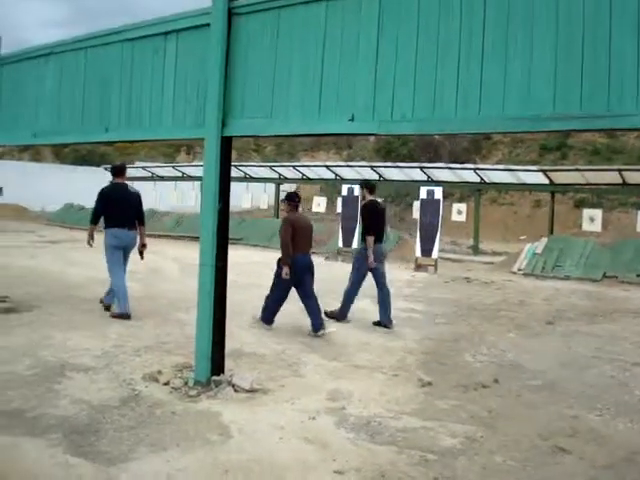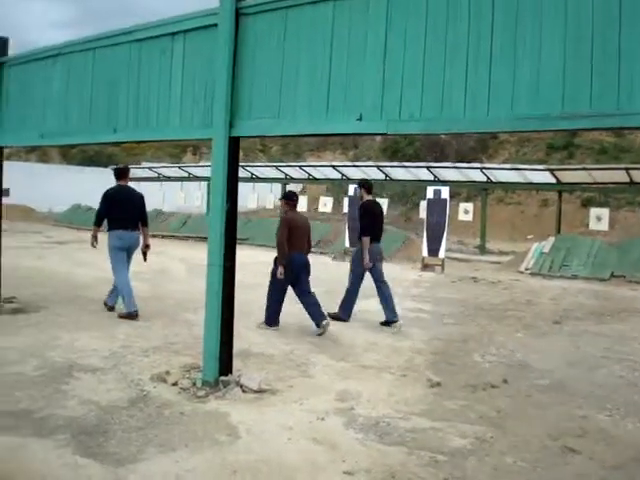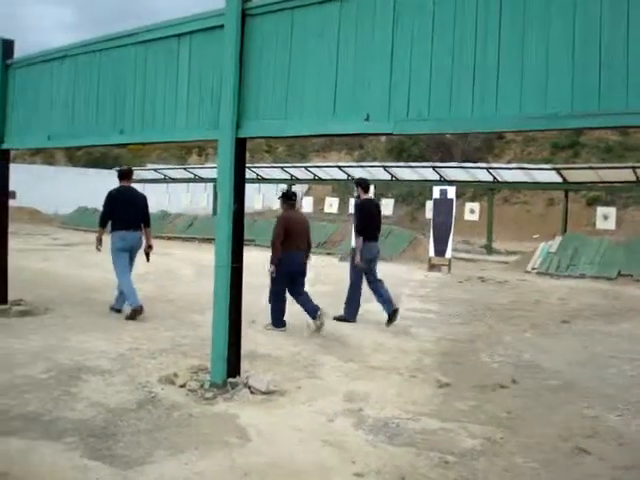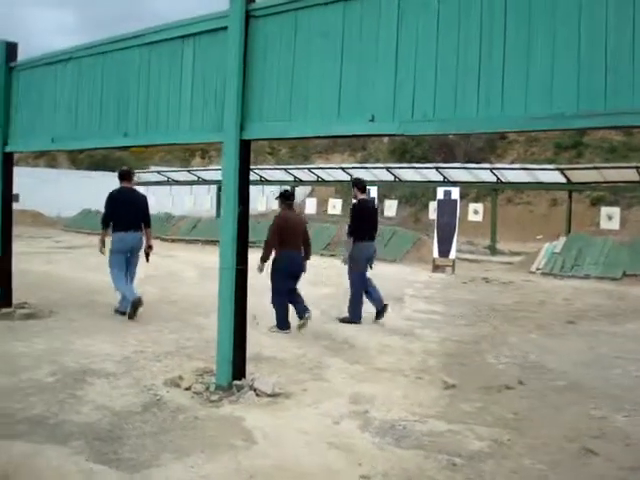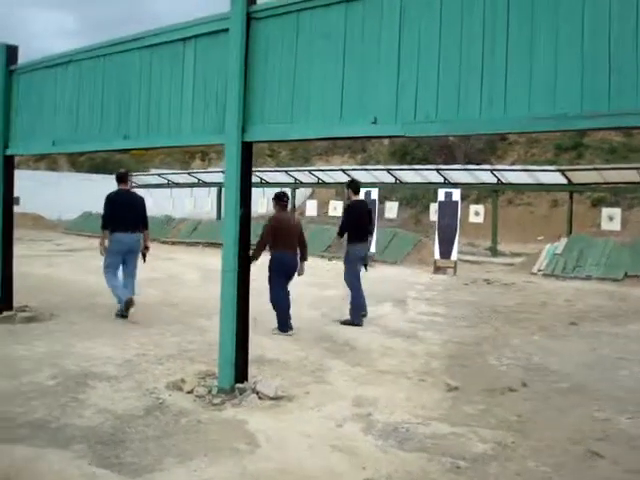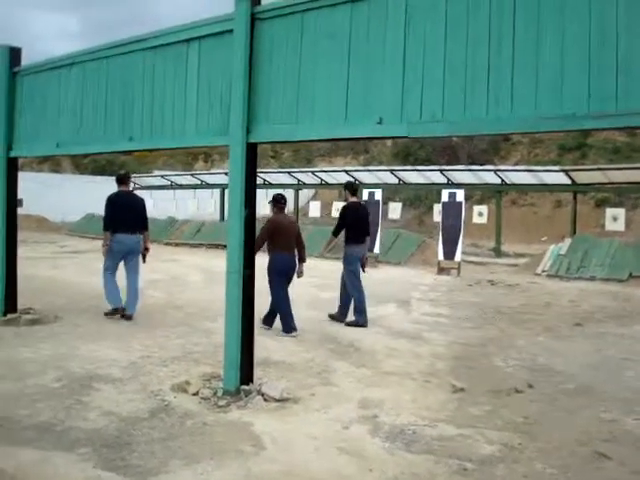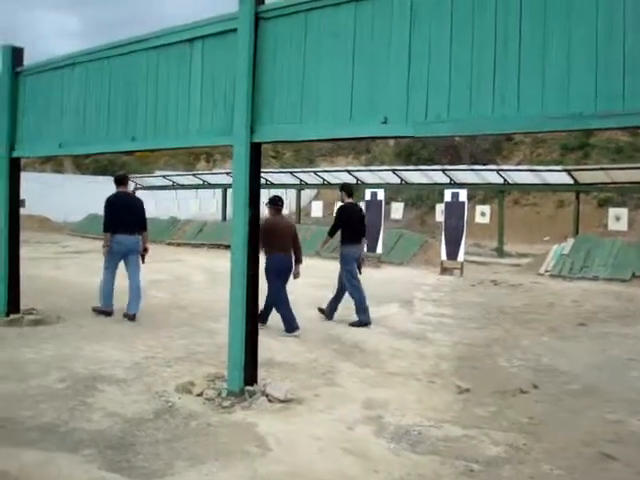
dt=0.1s
person 1, frame 1
left shoulder: (106, 191)
right shoulder: (134, 193)
left elbow: (96, 214)
right elbow: (140, 219)
left wrist: (90, 233)
right wrist: (142, 240)
left hip: (113, 234)
right hip: (131, 235)
left knee: (116, 273)
right knee: (120, 271)
left ankle: (123, 310)
right ankle: (108, 301)
person 1, frame 2
left shoulder: (110, 193)
right shoulder: (138, 195)
left elbow: (100, 216)
right elbow: (144, 220)
left wrist: (94, 234)
right wrist: (146, 241)
left hip: (117, 235)
right hip: (134, 236)
left knee: (121, 273)
right knee: (122, 271)
left ankle: (131, 309)
right ankle: (110, 301)
person 1, frame 3
left shoulder: (113, 194)
right shoulder: (140, 196)
left elbow: (105, 217)
right elbow: (146, 221)
left wrist: (99, 237)
right wrist: (148, 241)
left hip: (120, 236)
right hip: (136, 236)
left knee: (123, 274)
right knee: (125, 273)
left ankle: (136, 305)
right ankle: (118, 304)
person 1, frame 4
left shoulder: (113, 195)
right shoulder: (141, 197)
left elbow: (106, 219)
right elbow: (147, 221)
left wrist: (102, 240)
right wrist: (148, 241)
left hip: (120, 237)
right hip: (137, 237)
left knee: (117, 274)
right knee: (129, 274)
left ankle: (134, 298)
right ankle: (123, 307)
person 1, frame 5
left shoulder: (111, 197)
right shoulder: (139, 199)
left elbow: (106, 221)
right elbow: (144, 223)
left wrist: (102, 241)
right wrist: (146, 243)
left hip: (117, 238)
right hip: (135, 238)
left knee: (110, 272)
right knee: (130, 276)
left ankle: (126, 299)
right ankle: (123, 309)
person 1, frame 6
left shoulder: (113, 198)
right shoulder: (139, 200)
left elbow: (108, 223)
right elbow: (144, 224)
left wrist: (105, 243)
right wrist: (146, 243)
left hip: (118, 239)
right hip: (135, 239)
left knee: (108, 273)
right knee: (133, 277)
left ankle: (117, 306)
right ankle: (129, 311)
person 1, frame 7
left shoulder: (111, 200)
right shoulder: (137, 201)
left elbow: (107, 224)
right elbow: (143, 225)
left wrist: (105, 244)
right wrist: (145, 244)
left hip: (118, 240)
right hip: (134, 240)
left knee: (108, 274)
right knee: (134, 277)
left ankle: (106, 307)
right ankle: (132, 311)
person 2, frame 1
left shoulder: (366, 206)
right shoulder: (381, 207)
left elbow: (369, 231)
left wrist: (370, 254)
left hip: (368, 249)
right hip: (380, 248)
left knee: (354, 282)
right knee: (381, 284)
left ankle: (342, 313)
right ankle: (386, 319)
person 2, frame 2
left shoulder: (364, 206)
right shoulder: (378, 206)
left elbow: (365, 232)
left wrist: (365, 255)
left hip: (366, 248)
right hip: (377, 247)
left knee: (354, 282)
right knee: (380, 282)
left ankle: (344, 314)
right ankle: (391, 317)
person 2, frame 3
left shoulder: (360, 205)
right shoulder: (376, 204)
left elbow: (359, 231)
left wrist: (357, 254)
left hip: (364, 247)
right hip: (375, 246)
left knee: (355, 282)
right knee: (373, 280)
left ankle: (349, 314)
right ankle: (391, 308)
person 2, frame 4
left shoulder: (357, 206)
right shoulder: (372, 205)
left elbow: (352, 231)
left wrist: (347, 253)
left hip: (359, 246)
right hip: (370, 245)
left knee: (355, 281)
right knee: (363, 278)
left ankle: (354, 316)
right ankle: (379, 303)
person 2, frame 5
left shoulder: (350, 207)
right shoulder: (367, 206)
left elbow: (342, 230)
left hip: (354, 247)
right hip: (364, 246)
left knee: (353, 281)
right knee: (353, 279)
left ankle: (356, 318)
right ankle: (361, 309)
person 2, frame 6
left shoulder: (347, 208)
right shoulder: (364, 208)
left elbow: (338, 230)
right elbow: (367, 232)
left wrist: (326, 247)
right wrist: (365, 251)
left hip: (351, 249)
right hip: (361, 248)
left knee: (354, 284)
right knee: (346, 281)
left ankle: (361, 319)
right ankle: (341, 314)
person 2, frame 7
left shoulder: (343, 209)
right shoulder: (359, 209)
left elbow: (333, 230)
right elbow: (363, 233)
left wrist: (321, 246)
right wrist: (361, 253)
left hip: (347, 249)
right hip: (357, 248)
left knee: (353, 284)
right knee: (343, 281)
left ankle: (364, 318)
right ankle: (329, 311)
person 3, frame 1
left shoulder: (288, 219)
right shoulder: (307, 221)
left elbow: (286, 243)
left wrist: (285, 265)
left hip: (292, 261)
right hip: (306, 260)
left knee: (277, 293)
right knee: (308, 295)
left ankle: (266, 319)
right ankle: (318, 327)
person 3, frame 2
left shoulder: (286, 219)
right shoulder: (305, 220)
left elbow: (282, 243)
right elbow: (308, 244)
left wrist: (280, 264)
left hip: (288, 260)
right hip: (303, 260)
left knee: (276, 292)
right knee: (305, 292)
left ankle: (271, 322)
right ankle: (321, 320)
person 3, frame 3
left shoulder: (283, 218)
right shoulder: (304, 219)
left elbow: (276, 242)
right elbow: (308, 243)
left wrist: (273, 263)
right wrist: (303, 259)
left hip: (286, 259)
right hip: (300, 259)
left knee: (277, 292)
right knee: (298, 291)
left ankle: (278, 324)
right ankle: (315, 312)
person 3, frame 4
left shoulder: (280, 218)
right shoulder: (301, 219)
left elbow: (270, 241)
right elbow: (307, 242)
left wrist: (262, 261)
right wrist: (305, 259)
left hip: (283, 258)
right hip: (298, 258)
left knee: (280, 293)
right knee: (290, 290)
left ankle: (283, 326)
right ankle: (304, 312)
person 3, frame 5
left shoulder: (274, 219)
right shoulder: (295, 220)
left elbow: (263, 241)
right elbow: (303, 243)
left wrist: (252, 259)
right wrist: (302, 262)
left hip: (279, 259)
right hip: (293, 259)
left knee: (277, 294)
right knee: (282, 291)
left ankle: (285, 327)
right ankle: (285, 324)
person 3, frame 6
left shoulder: (272, 221)
right shoulder: (293, 222)
left elbow: (259, 241)
right elbow: (300, 245)
right wrist: (301, 264)
left hip: (277, 261)
right hip: (291, 260)
left knee: (280, 295)
right knee: (278, 292)
left ankle: (289, 329)
right ankle: (268, 321)
person 3, frame 7
left shoulder: (268, 223)
right shoulder: (290, 224)
left elbow: (258, 243)
right elbow: (297, 246)
right wrist: (297, 265)
left hip: (274, 261)
right hip: (287, 261)
left knee: (278, 295)
right knee: (274, 292)
left ankle: (292, 328)
right ankle: (261, 319)
